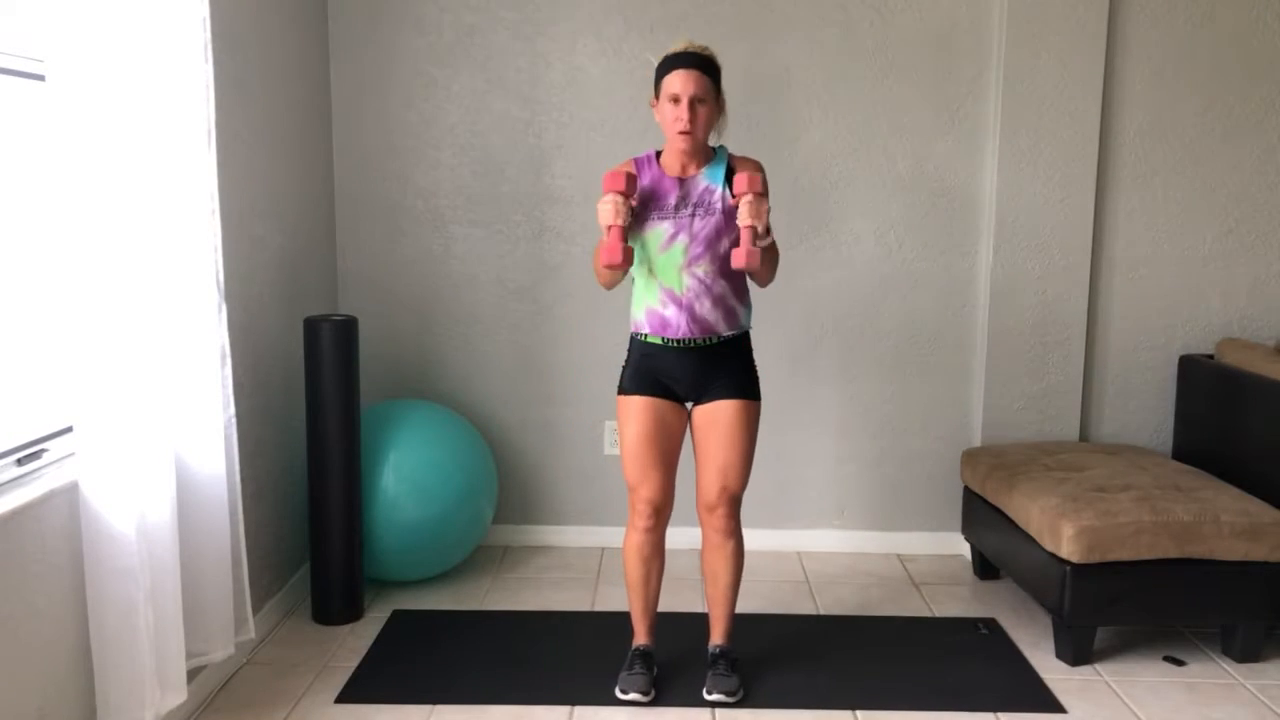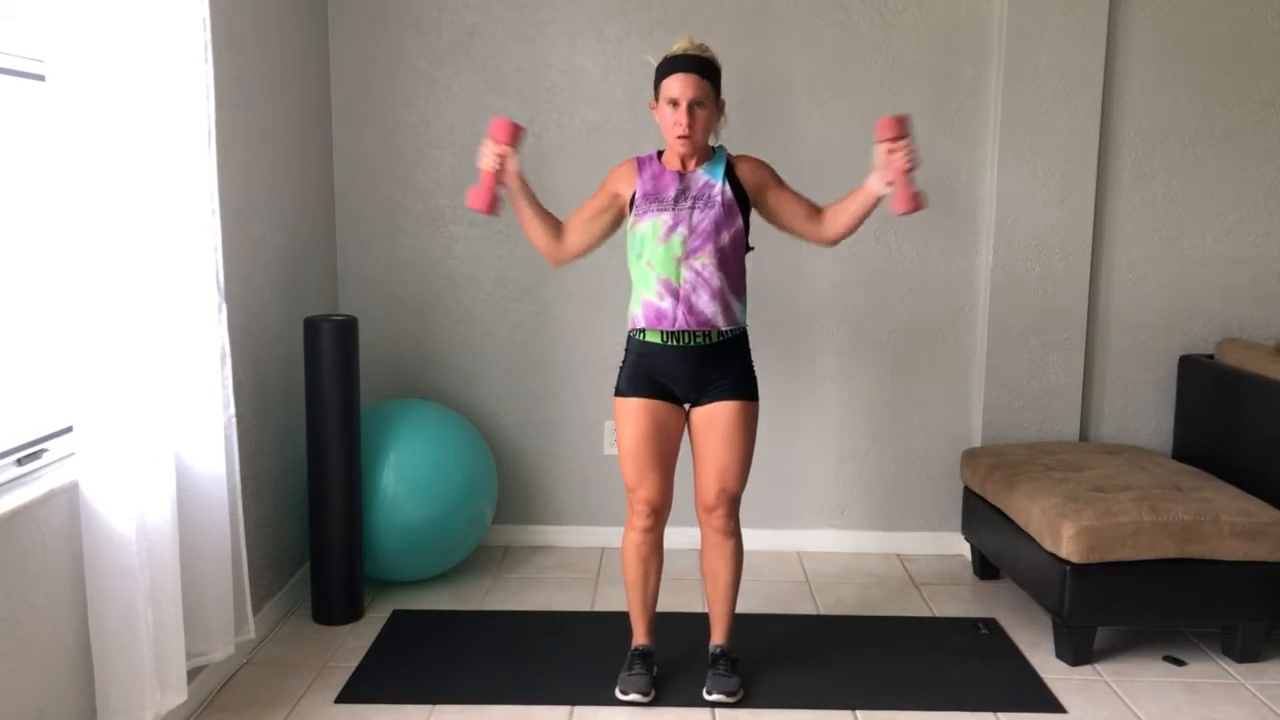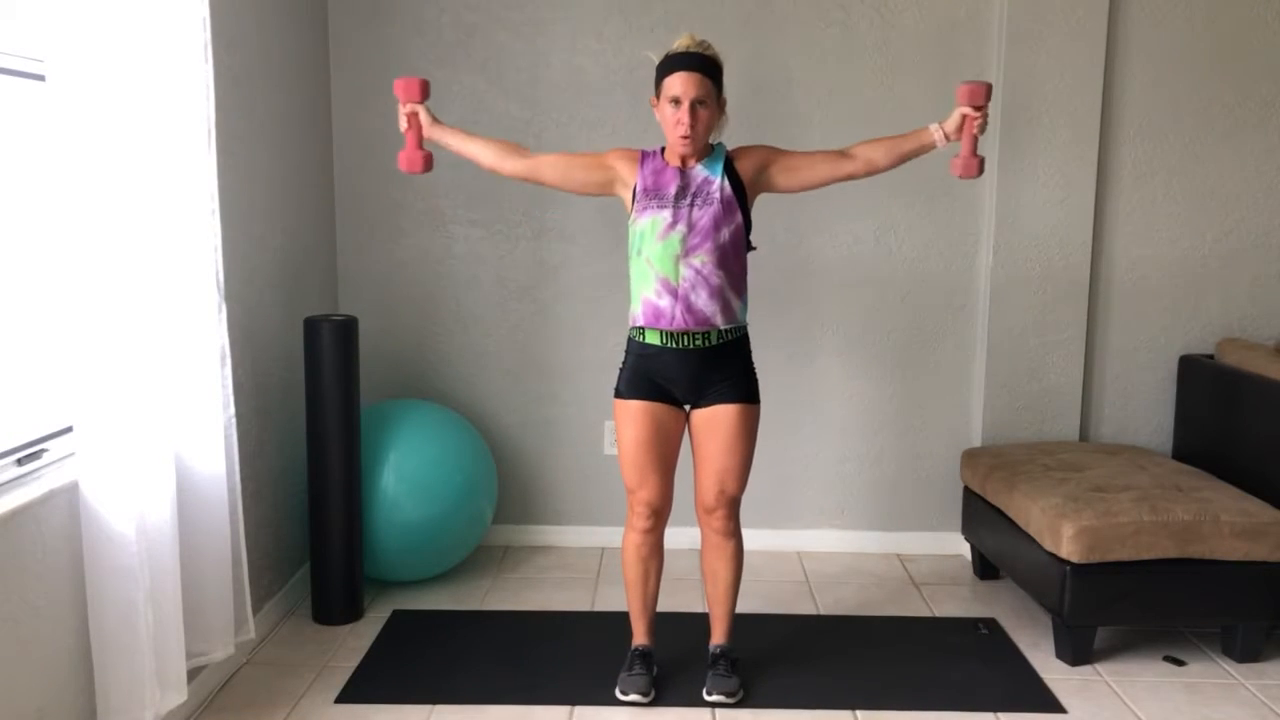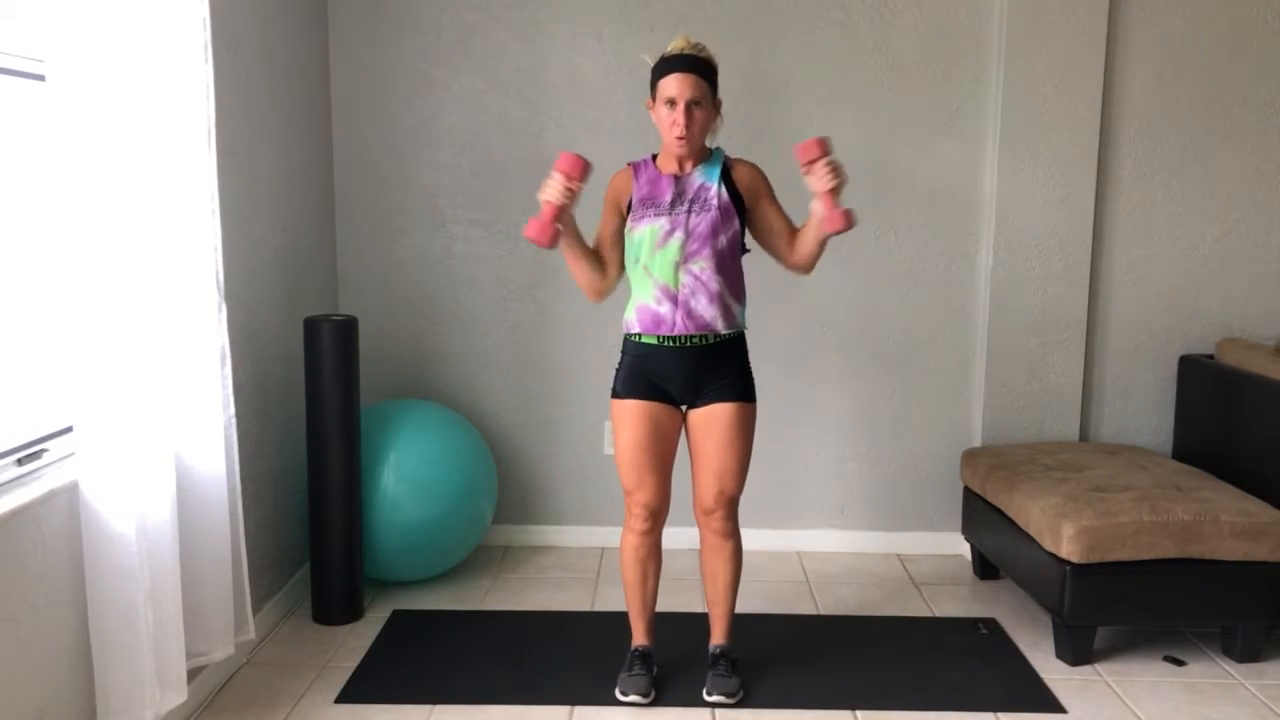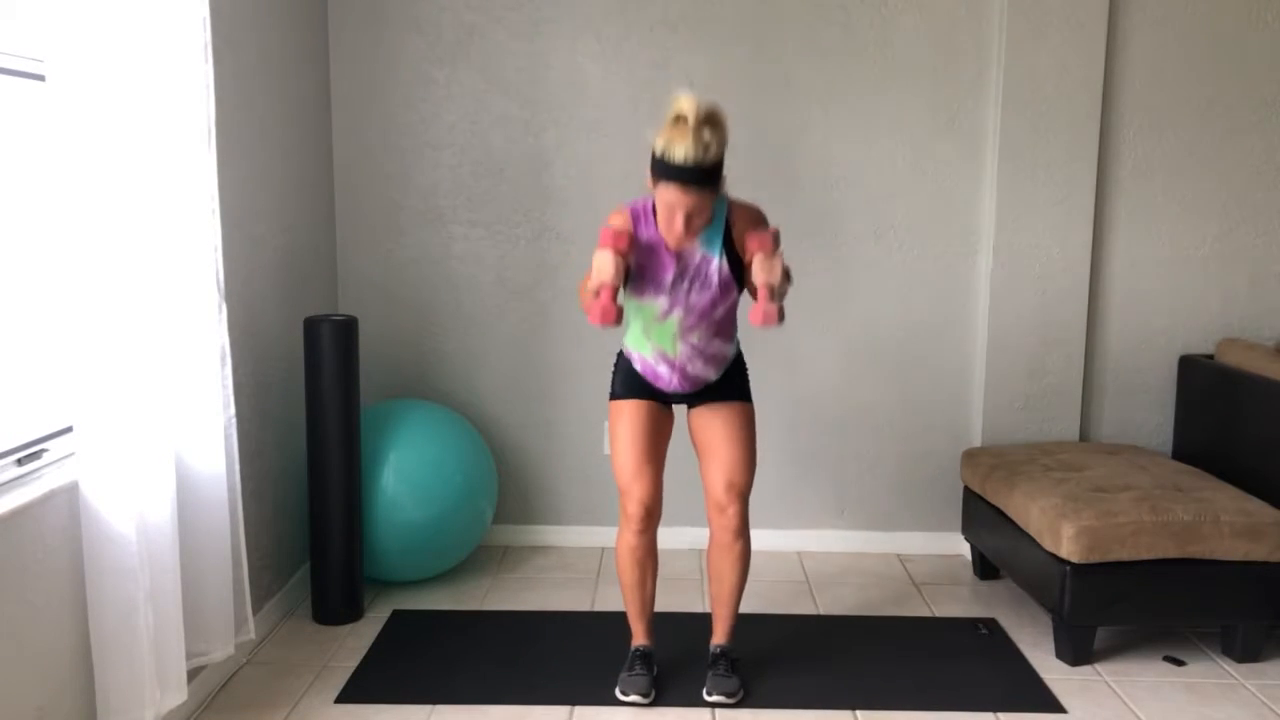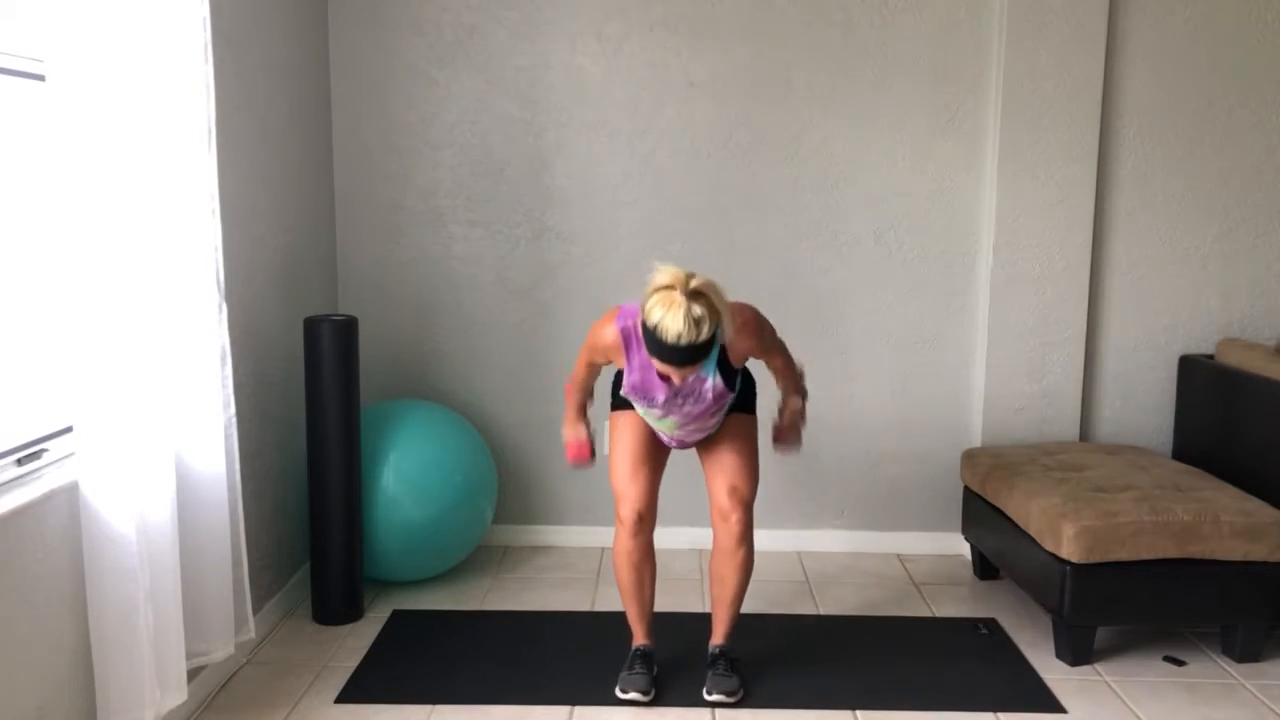
dt=0.5s
person 1, frame 1
left shoulder: (742, 174)
right shoulder: (631, 176)
left elbow: (765, 276)
right elbow: (605, 278)
left wrist: (760, 233)
right wrist: (608, 229)
left hip: (725, 361)
right hip: (651, 360)
left knee: (720, 510)
right knee: (646, 510)
left ankle: (720, 648)
right ankle: (642, 646)
person 1, frame 2
left shoulder: (745, 175)
right shoulder: (630, 178)
left elbow: (825, 229)
right elbow: (557, 247)
left wrist: (879, 183)
right wrist: (510, 179)
left hip: (722, 362)
right hip: (648, 360)
left knee: (719, 510)
right knee: (644, 510)
left ankle: (721, 649)
right ankle: (641, 648)
person 1, frame 3
left shoulder: (747, 168)
right shoulder: (627, 170)
left elbow: (852, 162)
right elbow: (520, 163)
left wrist: (938, 134)
right wrist: (436, 130)
left hip: (723, 362)
right hip: (648, 361)
left knee: (720, 512)
right knee: (645, 511)
left ankle: (720, 650)
right ankle: (641, 648)
person 1, frame 4
left shoulder: (741, 178)
right shoulder: (627, 182)
left elbow: (799, 261)
right elbow: (597, 287)
left wrist: (824, 202)
right wrist: (561, 220)
left hip: (720, 362)
right hip: (645, 362)
left knee: (718, 513)
right knee: (643, 513)
left ankle: (720, 649)
right ankle: (640, 648)
person 1, frame 5
left shoulder: (743, 223)
right shoulder: (625, 225)
left elbow: (765, 296)
right elbow: (594, 311)
left wrist: (773, 284)
right wrist: (599, 281)
left hip: (719, 379)
right hip: (640, 376)
left knee: (729, 509)
right knee: (638, 511)
left ankle: (720, 648)
right ankle: (640, 647)
person 1, frame 6
left shoulder: (739, 327)
right shoulder: (616, 330)
left elbow: (777, 353)
right elbow: (584, 366)
left wrist: (794, 404)
right wrist: (574, 416)
left hip: (725, 411)
right hip: (640, 408)
left knee: (734, 516)
right knee: (633, 517)
left ankle: (720, 649)
right ankle: (641, 648)
